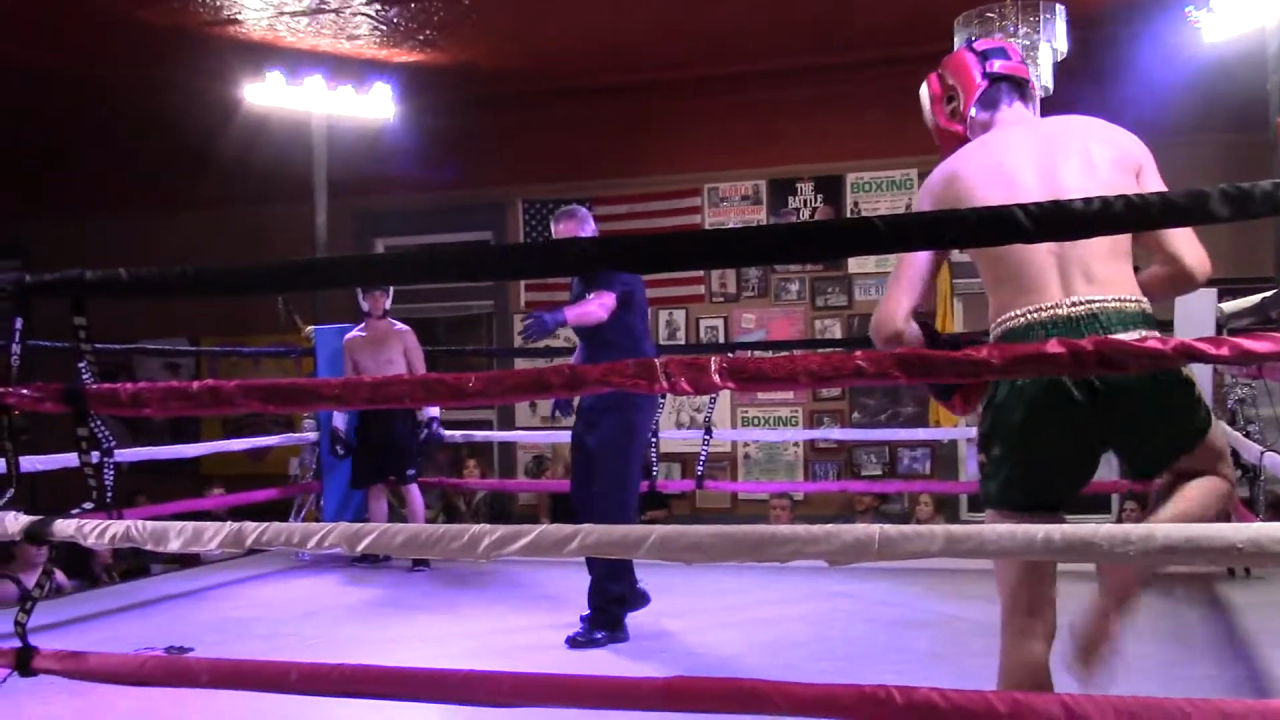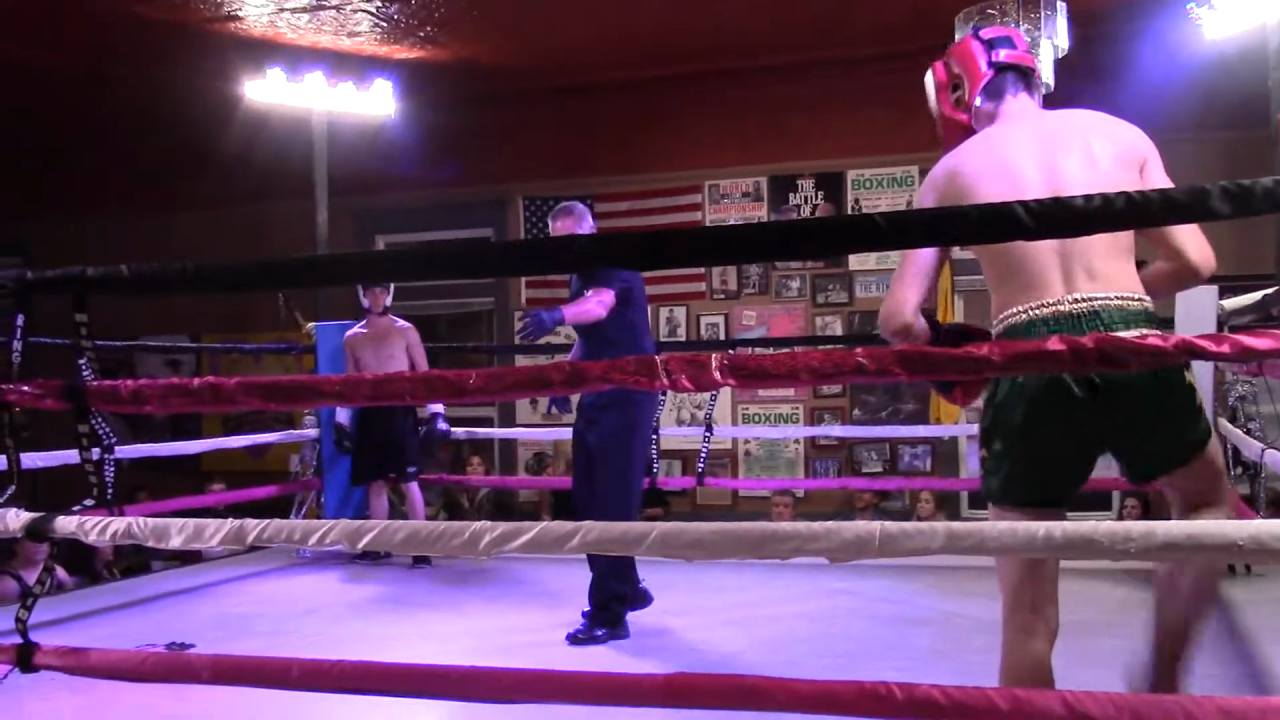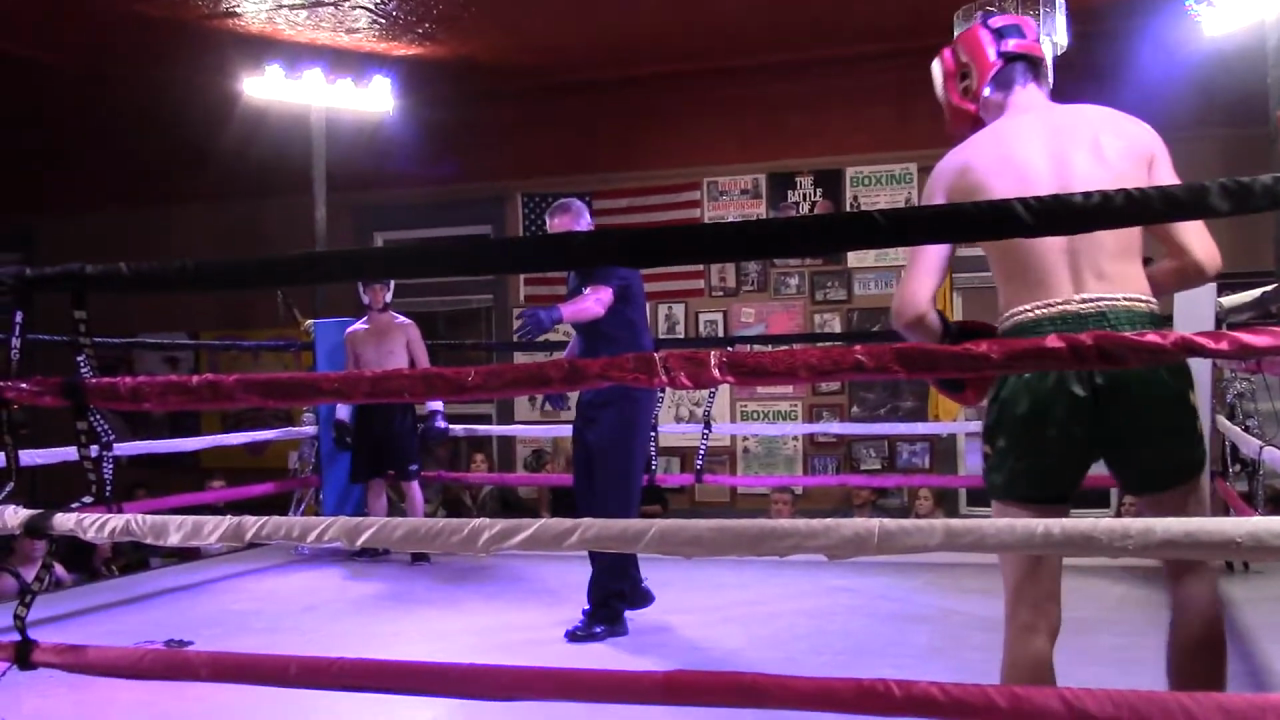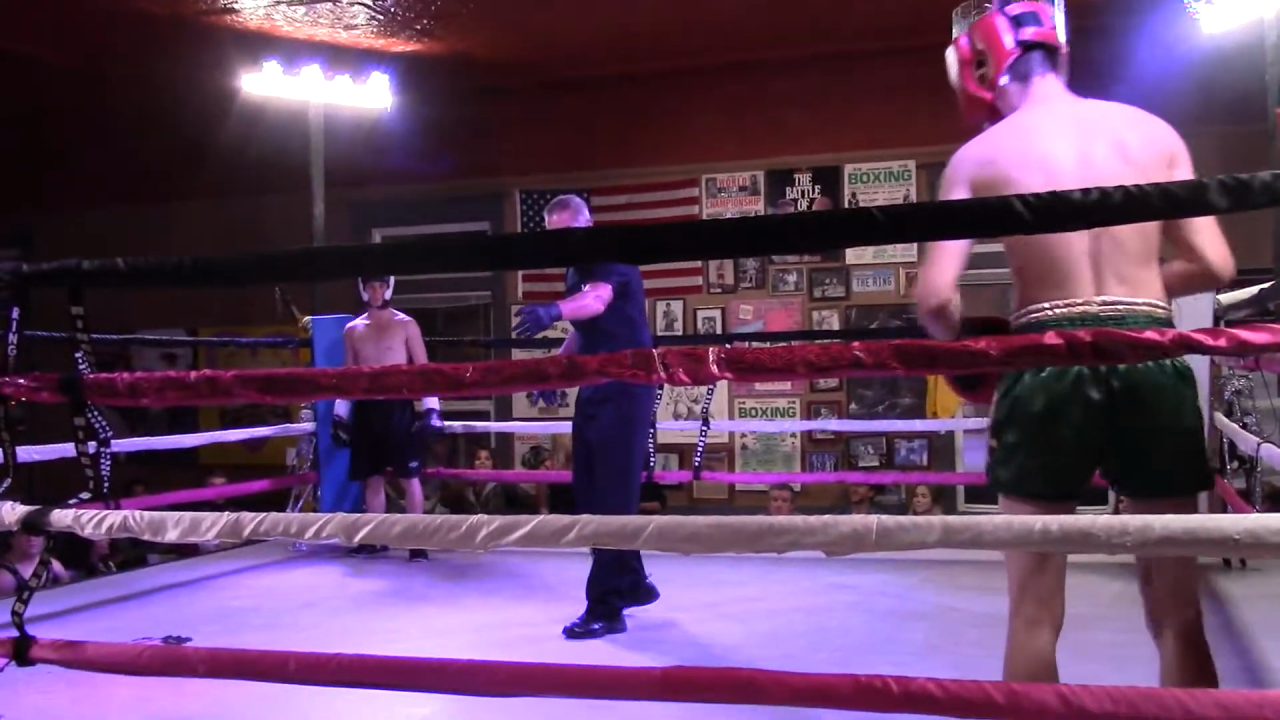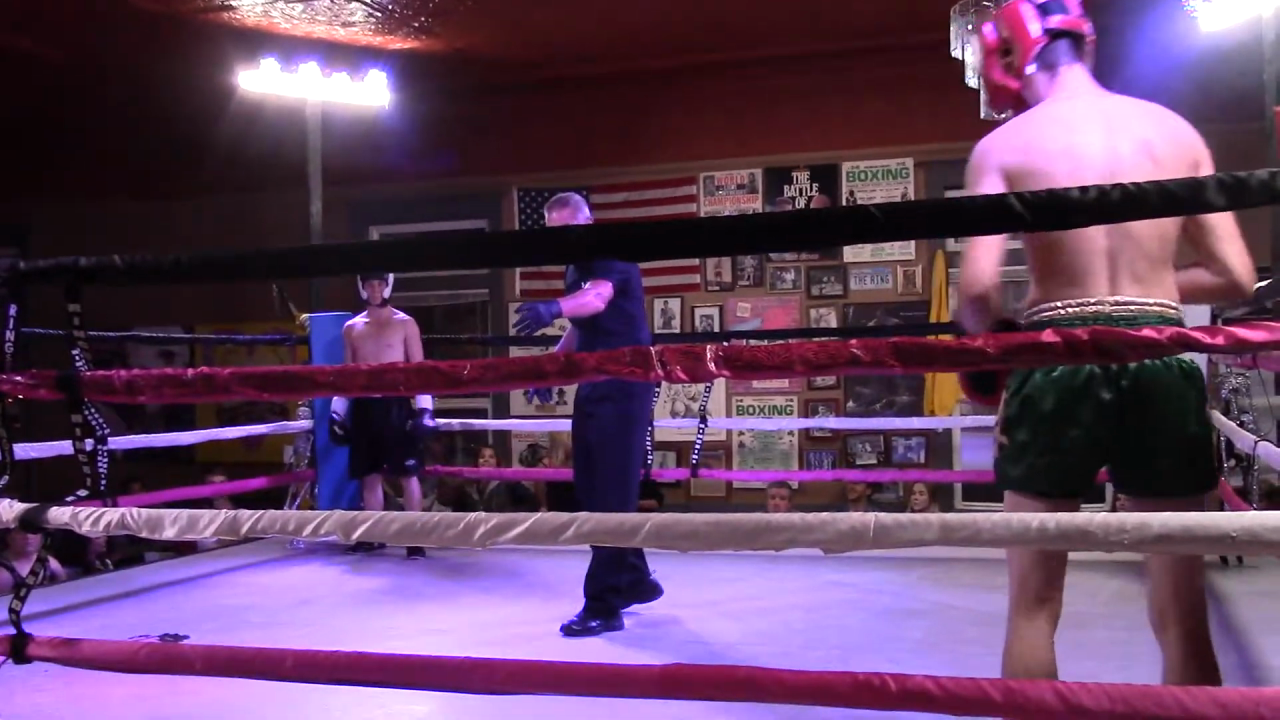
dt=0.1s
person 1, frame 1
left shoulder: (947, 177)
right shoulder: (1115, 140)
left elbow: (891, 326)
right elbow: (1190, 267)
left hip: (1029, 373)
left knee: (1026, 625)
right knee: (1213, 472)
right ankle: (1117, 588)
person 1, frame 2
left shoulder: (951, 172)
right shoulder: (1122, 136)
left elbow: (898, 318)
right elbow: (1195, 262)
left wrist: (947, 350)
left hip: (1029, 373)
left knee: (1028, 623)
right knee: (1208, 501)
right ankle: (1161, 687)
person 1, frame 3
left shoulder: (959, 166)
right shoulder: (1131, 132)
left elbow: (912, 312)
right elbow: (1201, 261)
left wrist: (956, 346)
left hip: (1035, 371)
right hip: (1139, 356)
left knee: (1030, 618)
right knee: (1191, 569)
person 1, frame 4
left shoulder: (979, 156)
right shoulder: (1152, 132)
left elbow: (935, 299)
right elbow: (1214, 266)
left wrist: (964, 342)
left hip: (1046, 374)
right hip: (1152, 368)
left knee: (1034, 616)
right knee: (1177, 613)
person 1, frame 5
left shoulder: (1004, 146)
right shoulder: (1175, 132)
left elbow: (978, 288)
right elbow: (1236, 276)
left wrist: (987, 338)
left hip: (1056, 371)
right hip: (1162, 366)
left knee: (1031, 610)
right knee: (1180, 618)
person 2, frame 1
left shoulder: (616, 271)
right shoulder: (580, 281)
left elbow: (599, 309)
left wrist: (558, 317)
left hip: (626, 398)
right hip: (595, 398)
left knee: (612, 503)
right knee: (584, 497)
left ankle: (609, 618)
right ankle: (624, 590)
person 2, frame 2
left shoulder: (616, 267)
right shoulder: (578, 277)
left elbow: (598, 306)
left wrist: (556, 315)
left hip: (627, 394)
right hip: (596, 395)
left knee: (615, 500)
right knee: (588, 494)
left ankle: (610, 614)
right ankle: (627, 588)
person 2, frame 3
left shoulder: (614, 264)
right shoulder: (576, 275)
left elbow: (596, 304)
left wrist: (554, 314)
left hip: (626, 392)
right hip: (595, 392)
left knee: (615, 498)
right knee: (589, 492)
left ankle: (609, 611)
right ankle: (628, 586)
person 2, frame 4
left shoulder: (613, 262)
right shoulder: (575, 271)
left elbow: (596, 301)
left wrist: (552, 311)
left hip: (625, 389)
right hip: (594, 389)
left knee: (613, 495)
right knee: (590, 490)
left ankle: (606, 608)
right ankle: (632, 583)
person 2, frame 5
left shoulder: (613, 260)
right shoulder: (574, 269)
left elbow: (597, 299)
left wrist: (553, 308)
left hip: (624, 387)
right hip: (593, 387)
left knee: (613, 493)
right knee: (592, 488)
left ankle: (604, 606)
right ankle: (635, 580)
person 3, frame 1
left shoulder: (403, 334)
right shoulder: (351, 341)
left elbow: (421, 377)
left wrist: (433, 418)
right wrist: (338, 426)
left hip: (399, 415)
right hip: (368, 418)
left knee: (408, 484)
right knee: (374, 486)
person 3, frame 2
left shoulder: (405, 331)
right shoulder: (352, 338)
left elbow: (424, 374)
left wrist: (436, 413)
right wrist: (342, 422)
left hip: (399, 412)
right hip: (368, 414)
left knee: (408, 481)
right knee: (375, 483)
person 3, frame 3
left shoulder: (406, 327)
right shoulder: (353, 334)
left elbow: (425, 370)
left wrist: (435, 410)
right wrist: (342, 418)
left hip: (399, 409)
right hip: (367, 411)
left knee: (408, 479)
right knee: (374, 480)
person 3, frame 4
left shoulder: (406, 324)
right shoulder: (352, 330)
left elbow: (423, 368)
left wrist: (431, 409)
right wrist: (340, 414)
left hip: (398, 407)
right hip: (365, 409)
left knee: (408, 476)
right knee: (372, 477)
person 3, frame 5
left shoulder: (405, 323)
right shoulder: (351, 328)
left wrist: (424, 409)
right wrist: (337, 411)
left hip: (395, 405)
right hip: (363, 407)
left knee: (407, 474)
right knee: (369, 475)
